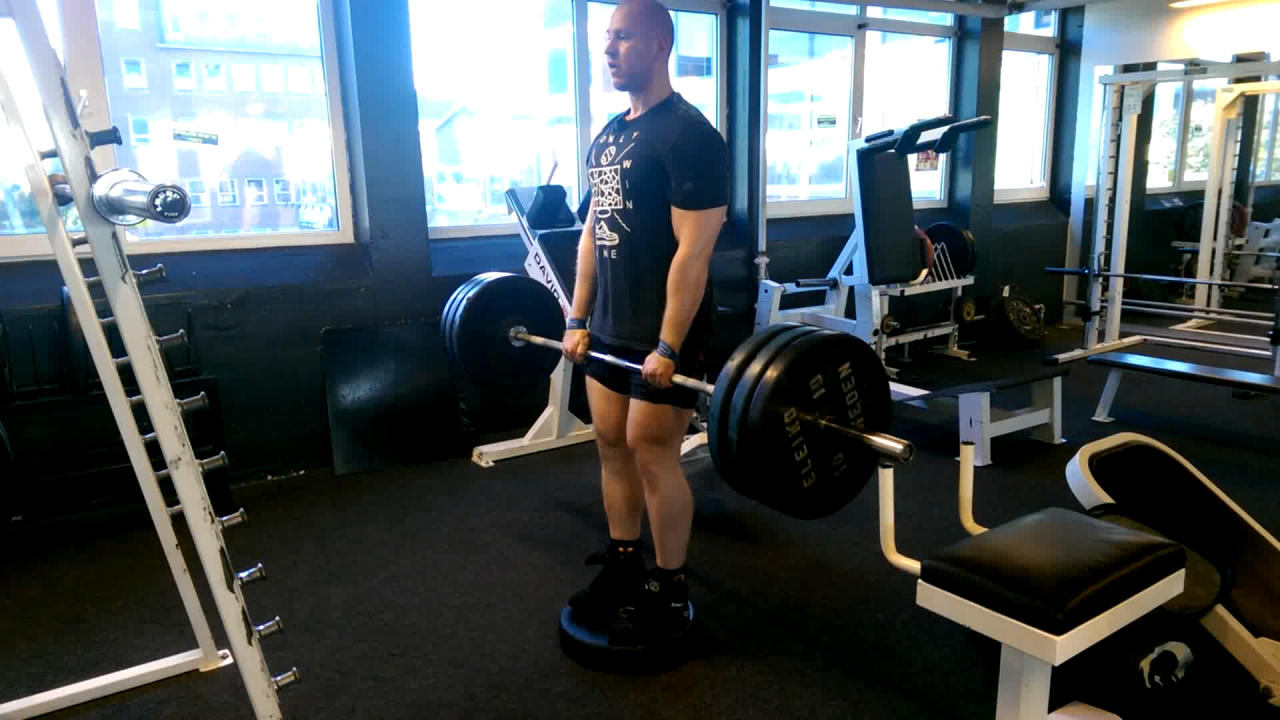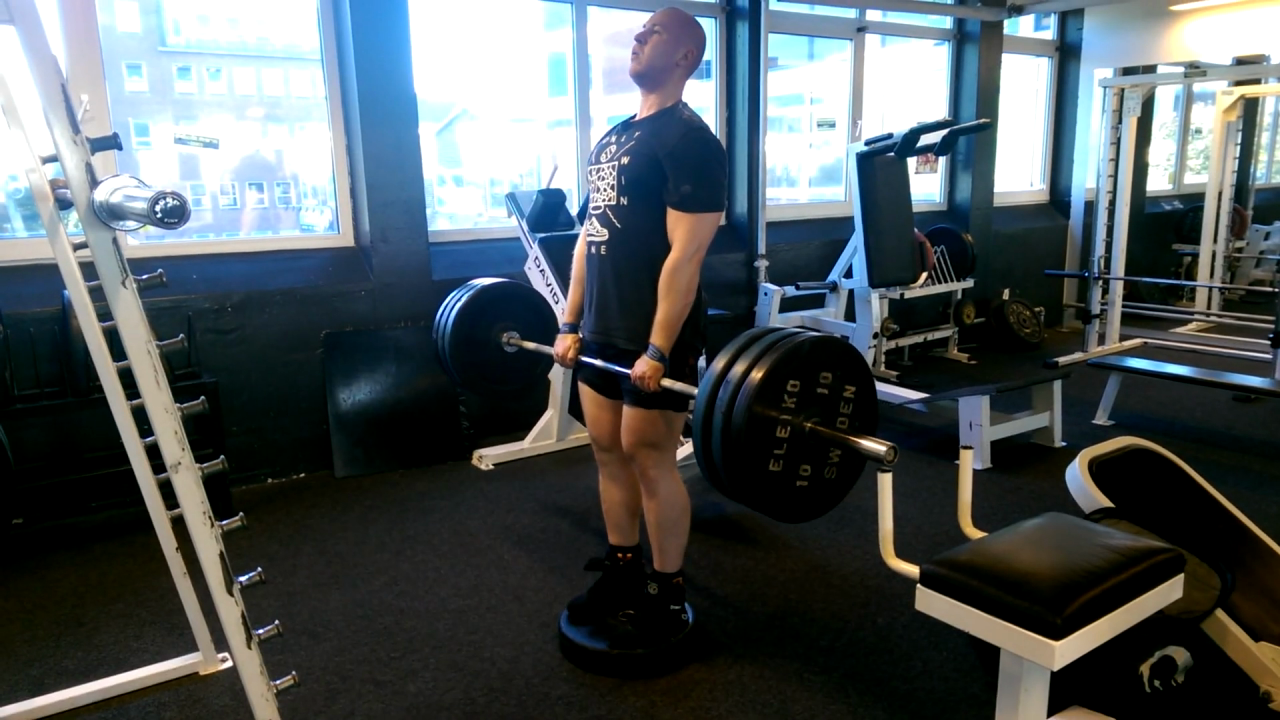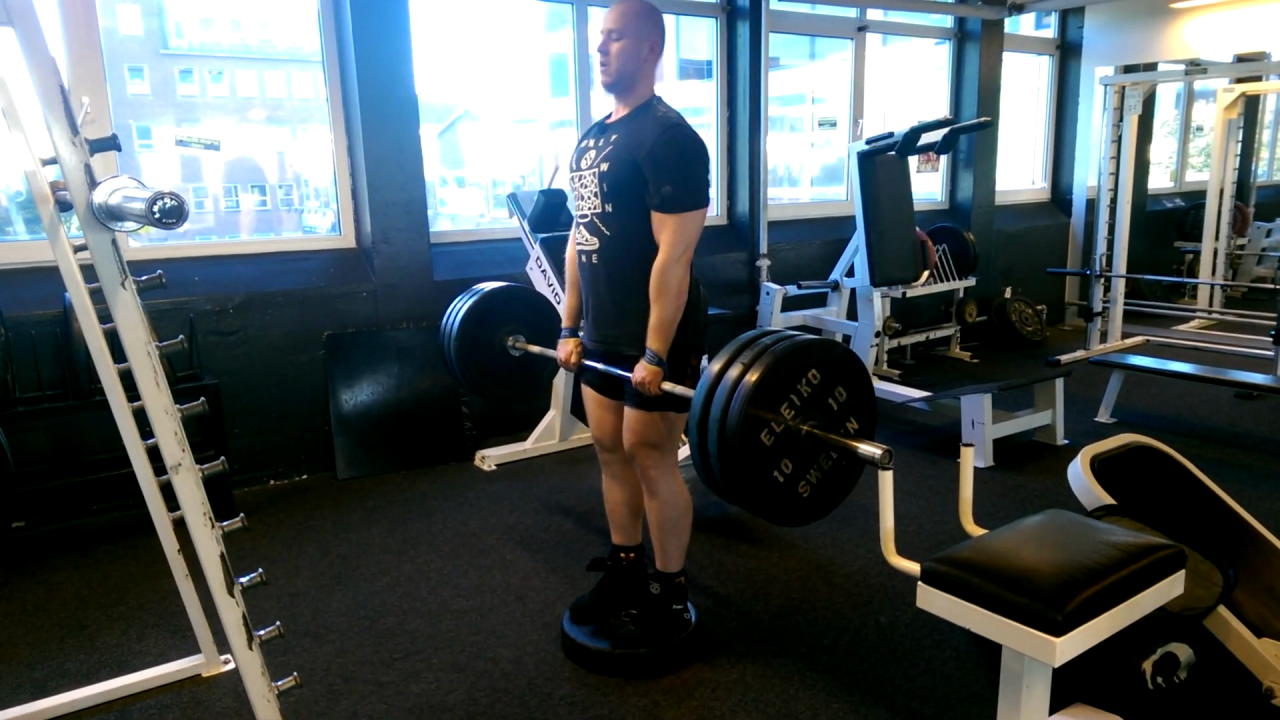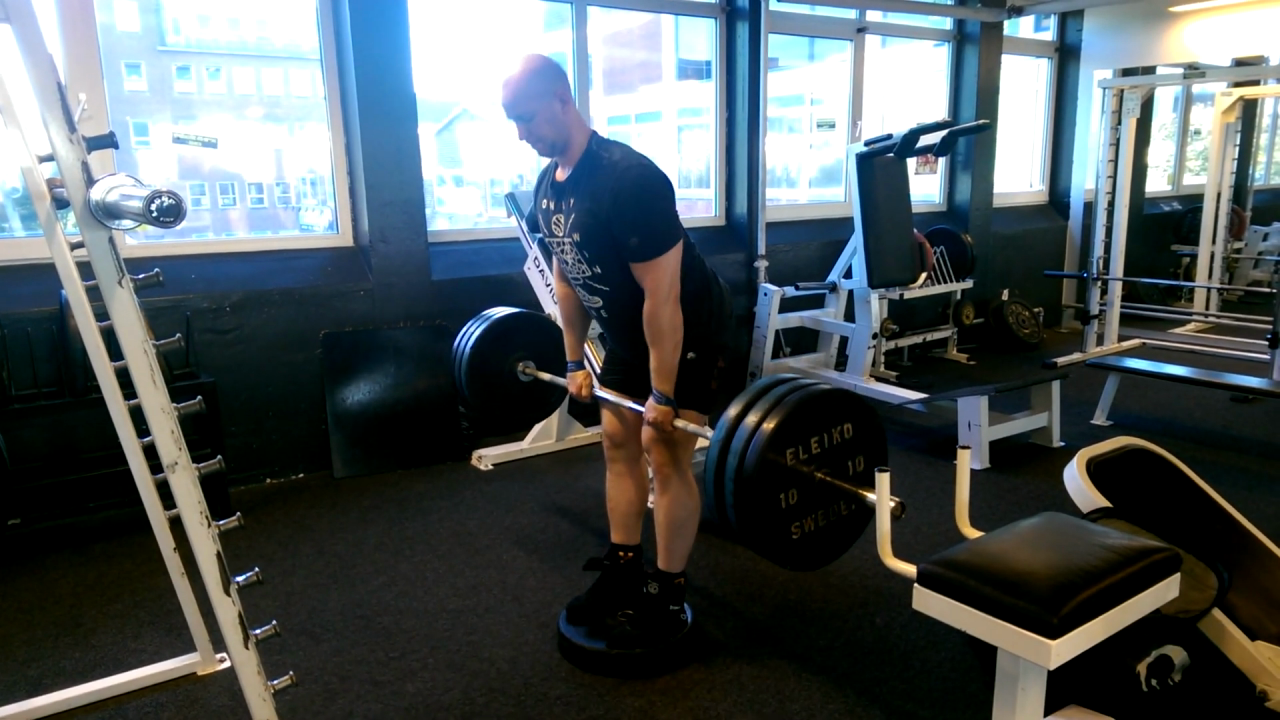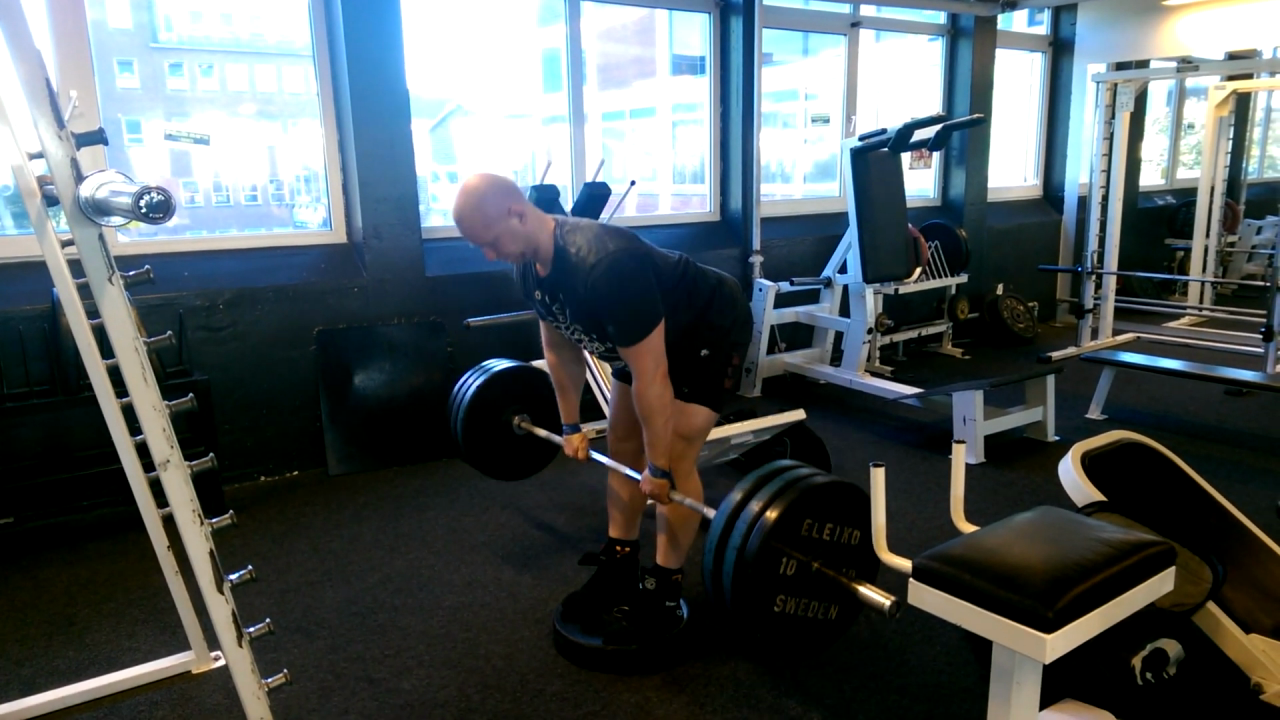
dt=1s
person 1, frame 1
left shoulder: (689, 137)
right shoulder: (608, 135)
left elbow: (693, 252)
left wrist: (669, 347)
right wrist: (579, 318)
left hip: (663, 334)
right hip: (611, 329)
left knee: (653, 456)
right knee: (612, 446)
left ankle: (669, 593)
right ankle: (621, 567)
person 1, frame 2
left shoulder: (690, 141)
right shoulder: (613, 137)
left elbow: (686, 254)
left wrist: (659, 350)
right wrist: (570, 323)
left hip: (652, 338)
right hip: (601, 333)
left knee: (650, 461)
right knee: (609, 453)
left ankle: (668, 596)
right ankle: (621, 573)
person 1, frame 3
left shoulder: (667, 138)
right shoulder: (592, 138)
left elbow: (674, 255)
left wrist: (656, 354)
right wrist: (570, 328)
left hip: (655, 337)
right hip: (602, 334)
left knee: (651, 460)
right knee: (611, 452)
left ankle: (670, 596)
right ankle: (625, 572)
person 1, frame 4
left shoulder: (630, 181)
right shoulder: (548, 186)
left elbow: (663, 298)
right elbow: (567, 277)
left wrist: (663, 395)
right wrist: (574, 362)
left hip: (689, 330)
right hip: (626, 331)
left knee: (666, 454)
right knee: (618, 444)
left ankle: (667, 596)
right ankle: (622, 573)
person 1, frame 5
left shoulder: (607, 265)
right shoulder: (530, 269)
left elbow: (651, 376)
right elbow: (561, 348)
left wrist: (657, 469)
right wrist: (570, 425)
left hip: (712, 330)
right hip: (649, 338)
left knee: (674, 457)
right knee: (622, 443)
left ankle: (664, 594)
right ankle: (619, 571)
